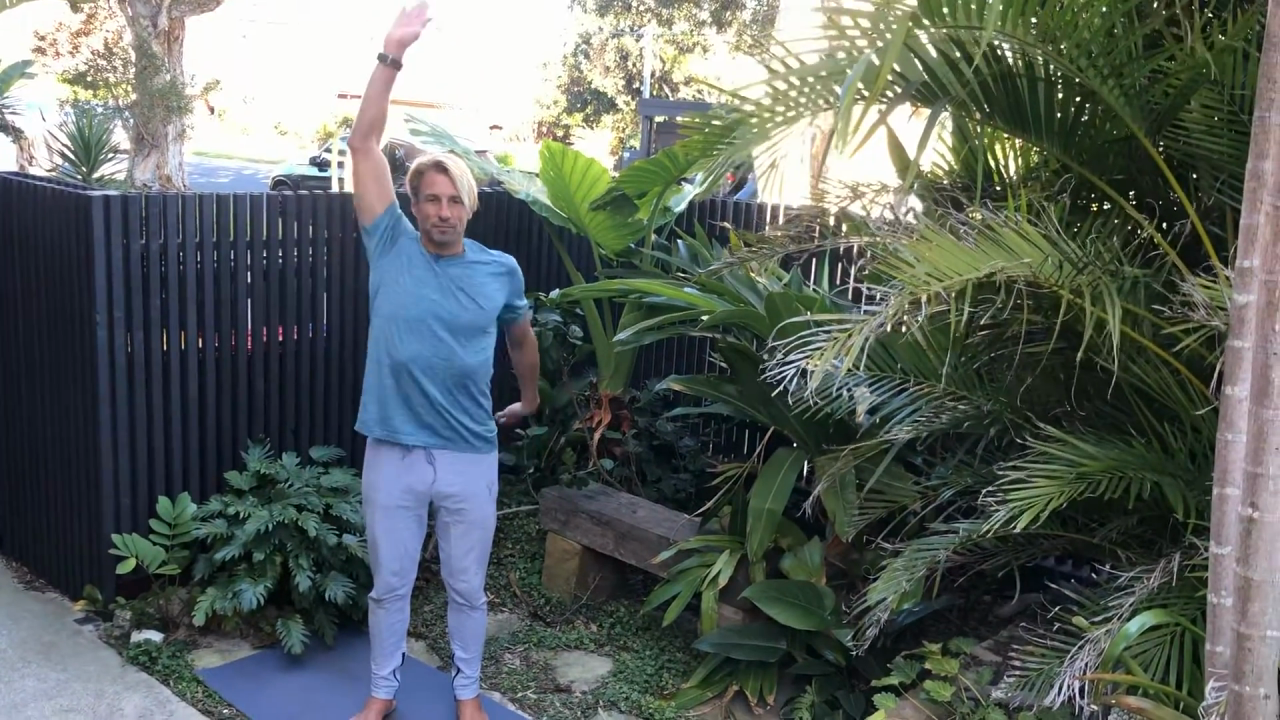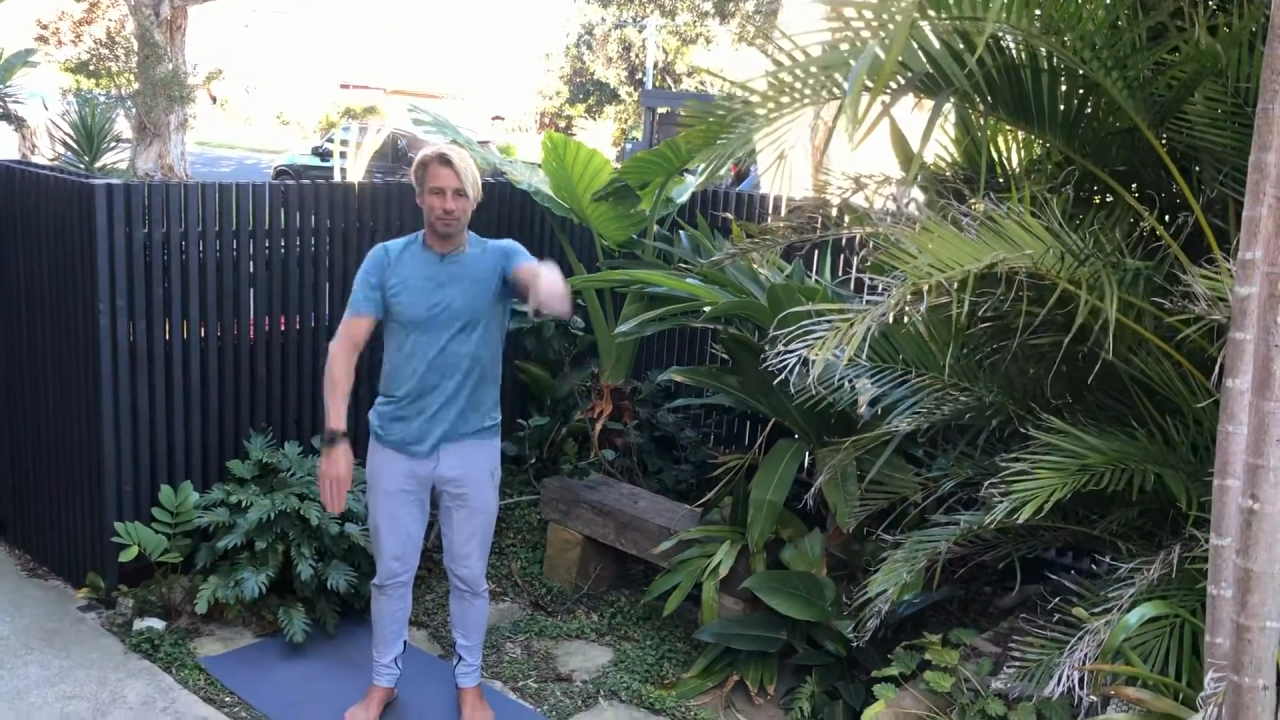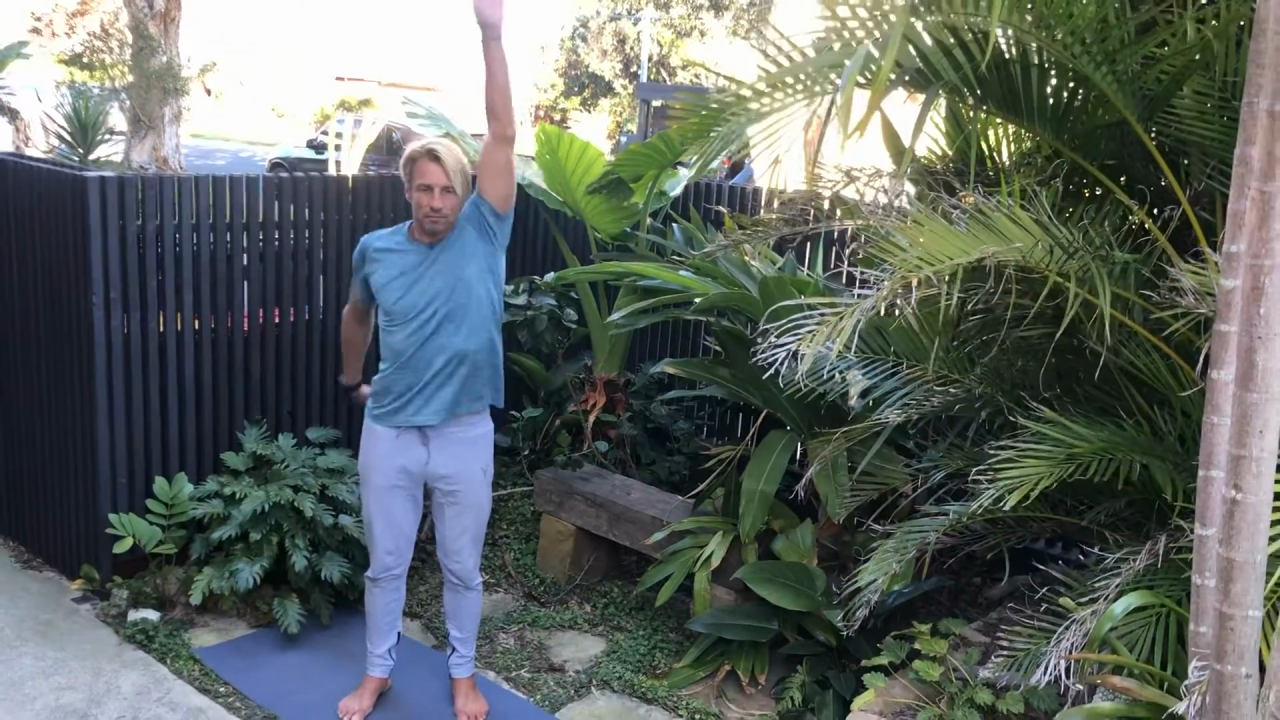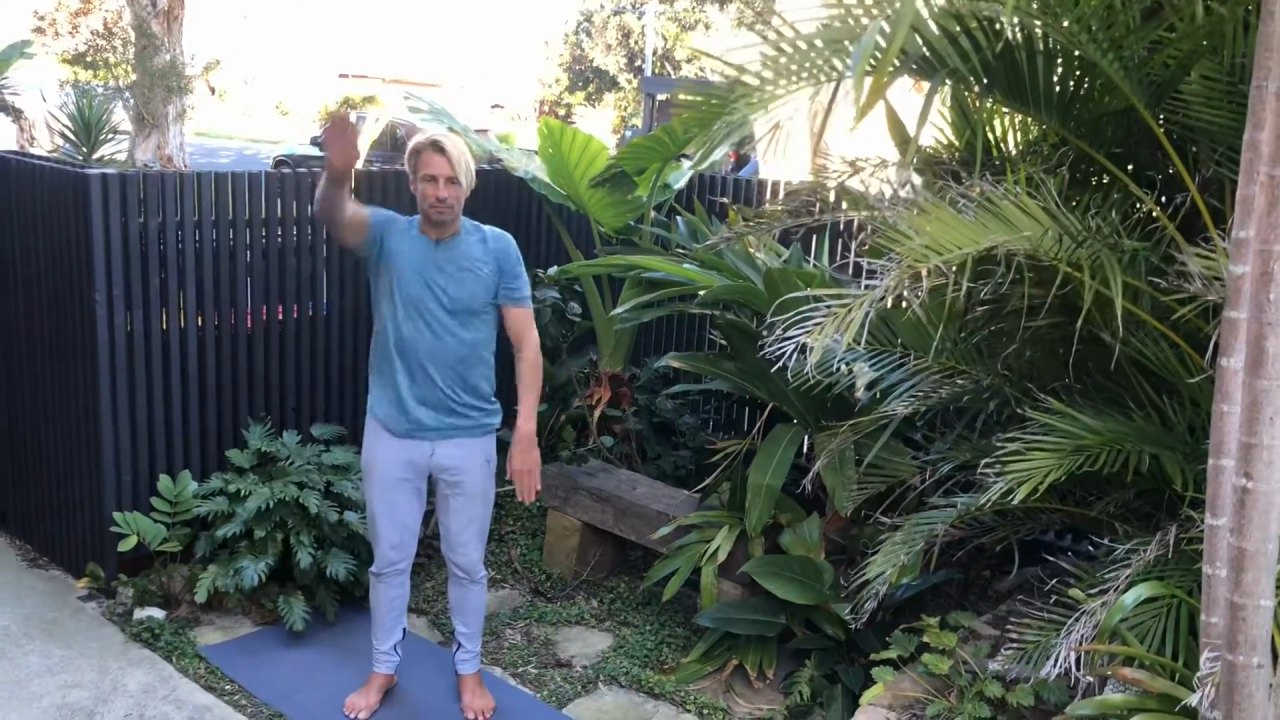
dt=0.5s
person 1, frame 1
left shoulder: (501, 270)
right shoulder: (390, 247)
left elbow: (522, 341)
right elbow: (363, 145)
left wrist: (529, 399)
left hip: (470, 459)
right hip: (393, 455)
left knee: (466, 588)
right knee: (389, 585)
person 1, frame 2
left shoulder: (497, 258)
right shoulder: (385, 260)
left elbow: (535, 273)
right elbow: (345, 347)
left wrist: (550, 286)
right wrist: (334, 436)
left hip: (471, 446)
right hip: (395, 445)
left knee: (468, 576)
right knee: (392, 573)
person 1, frame 3
left shoulder: (484, 235)
right shoulder: (374, 249)
left elbow: (503, 137)
right elbow: (356, 317)
right wrist: (351, 380)
left hip: (464, 435)
right hip: (388, 433)
left knee: (462, 568)
right knee: (385, 566)
person 1, frame 4
left shoulder: (496, 248)
right shoulder: (388, 234)
left elbow: (525, 340)
right elbow: (337, 214)
left wrist: (526, 433)
right wrist: (338, 166)
left hip: (471, 438)
right hip: (393, 433)
left knee: (467, 566)
right knee: (389, 560)
left ankle: (468, 671)
right ankle: (383, 669)
